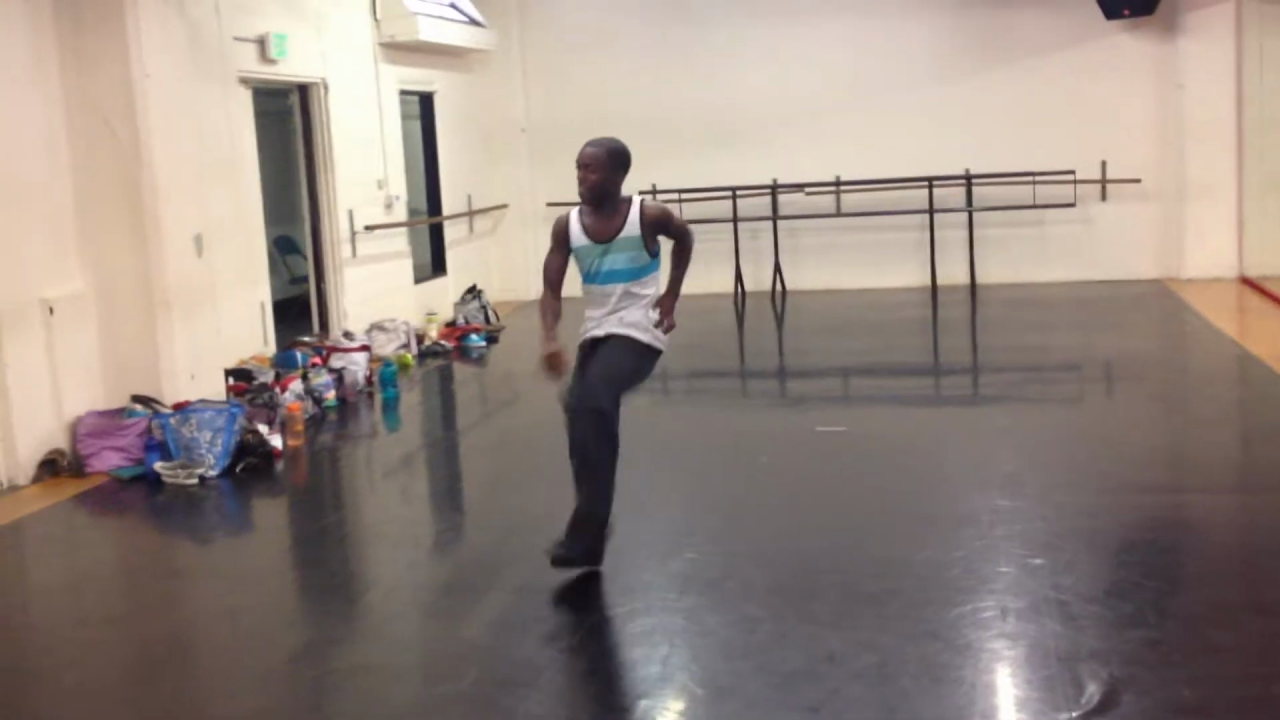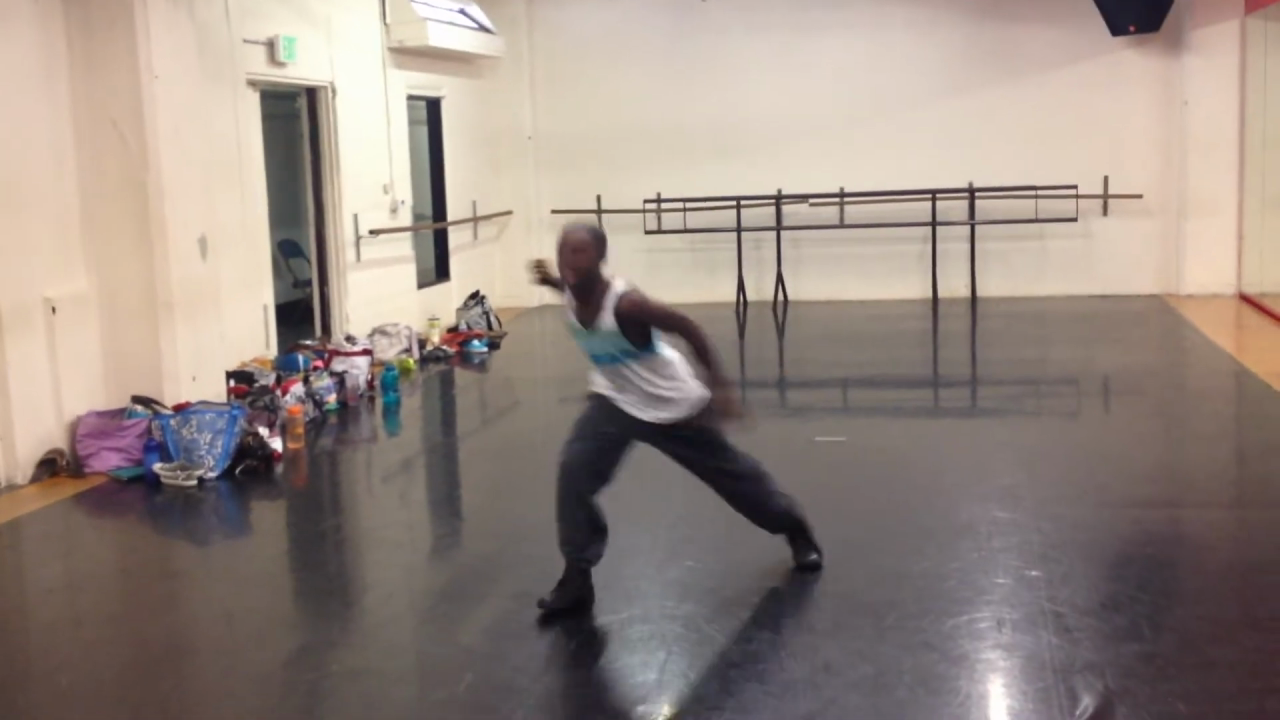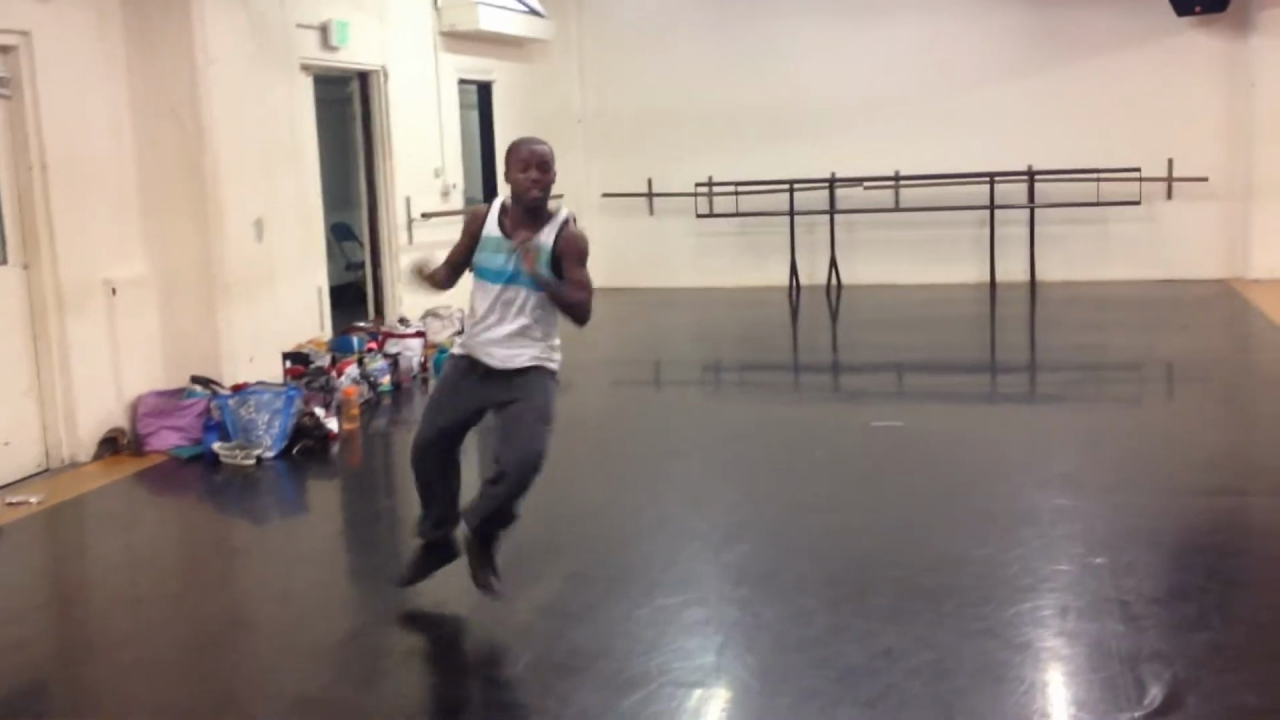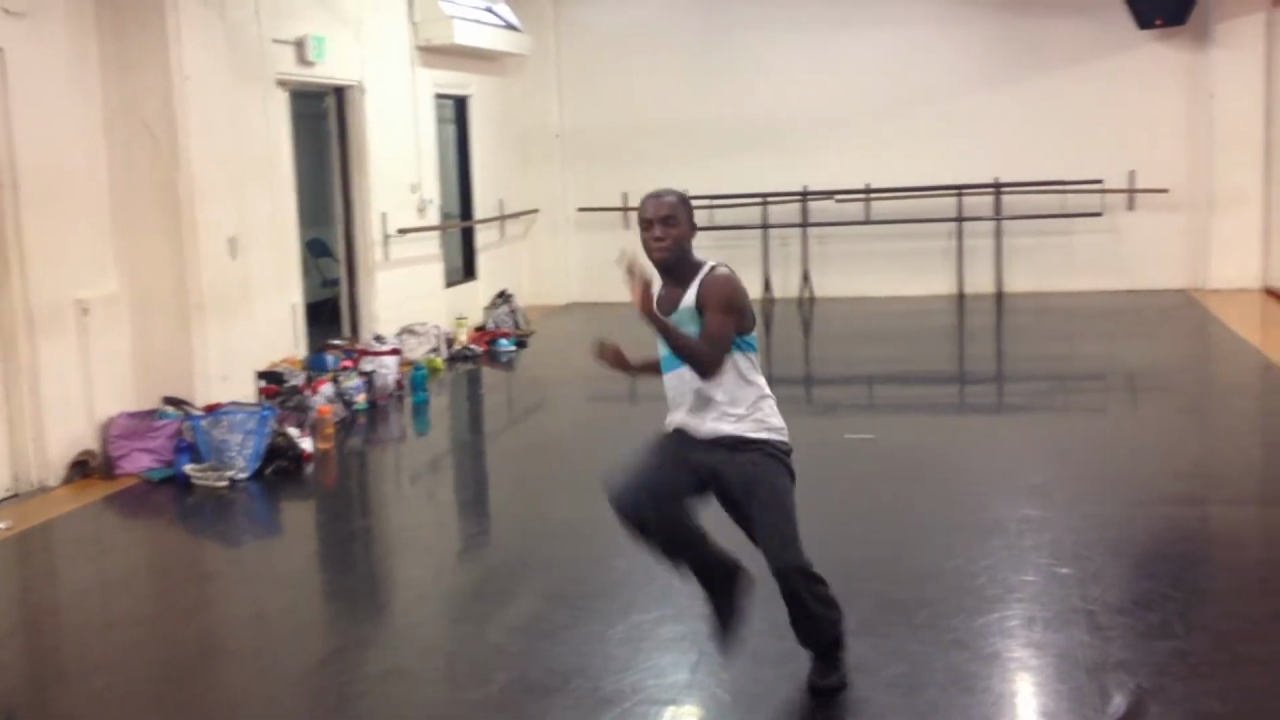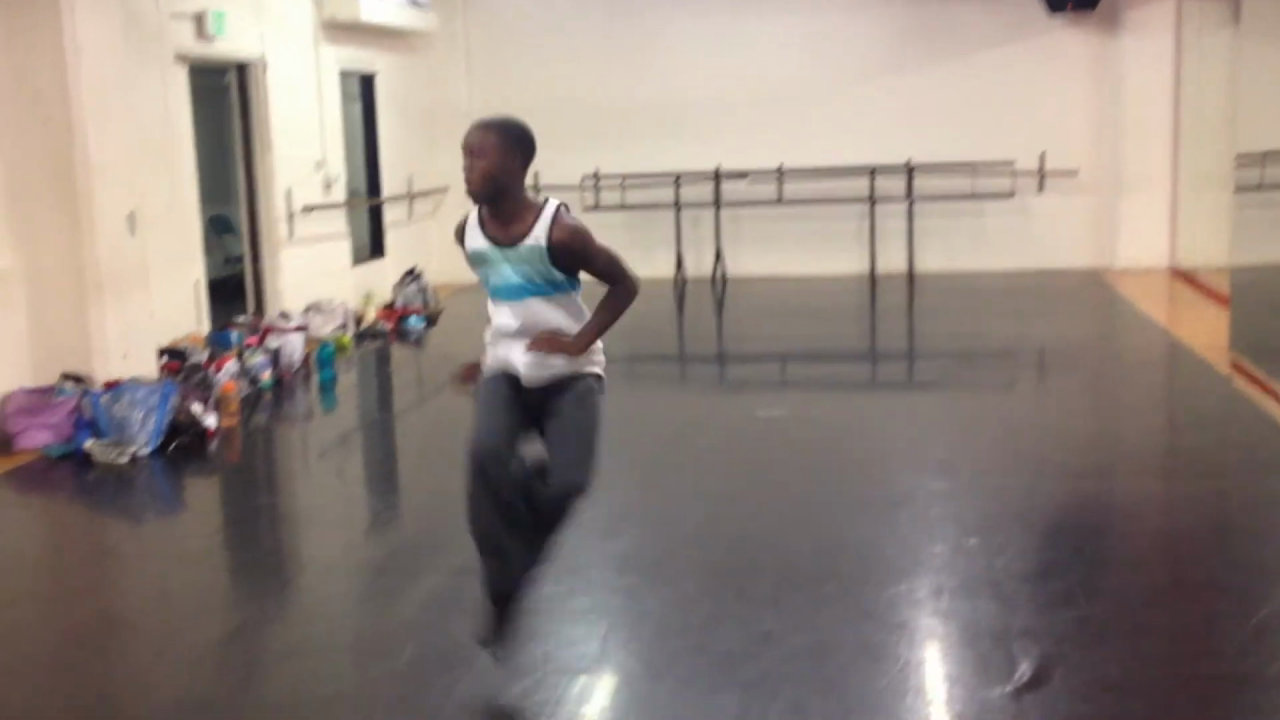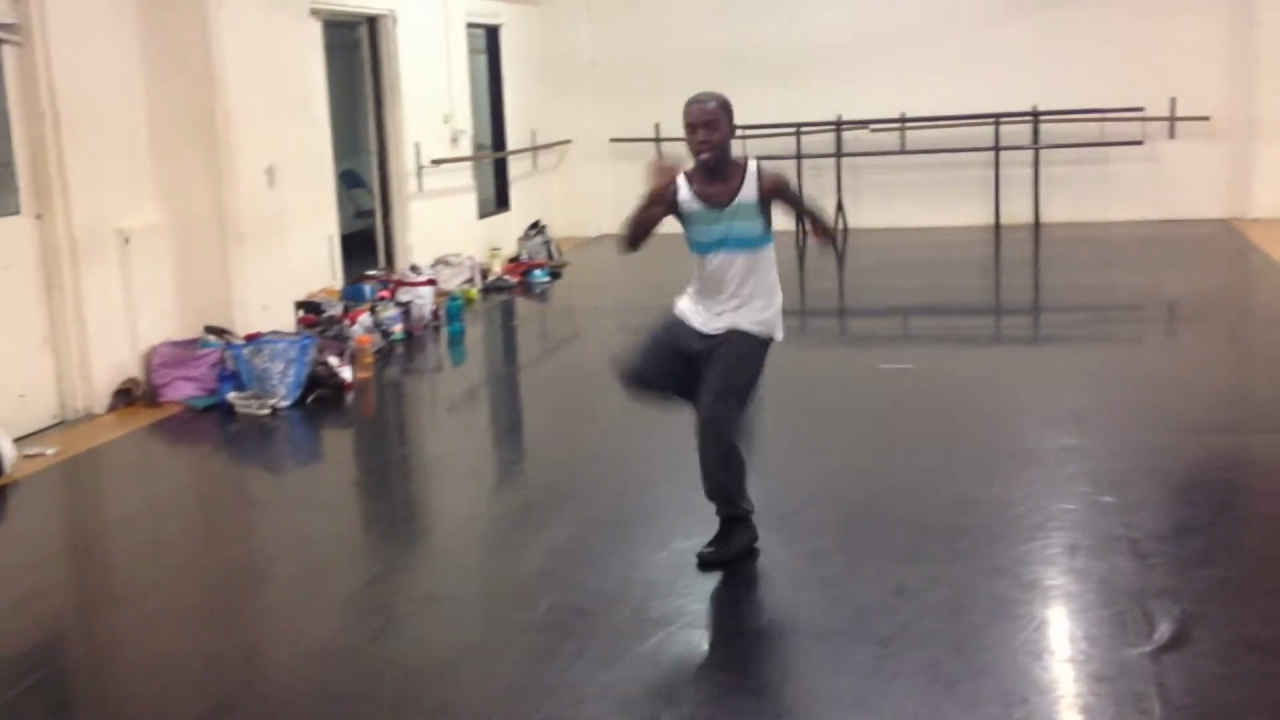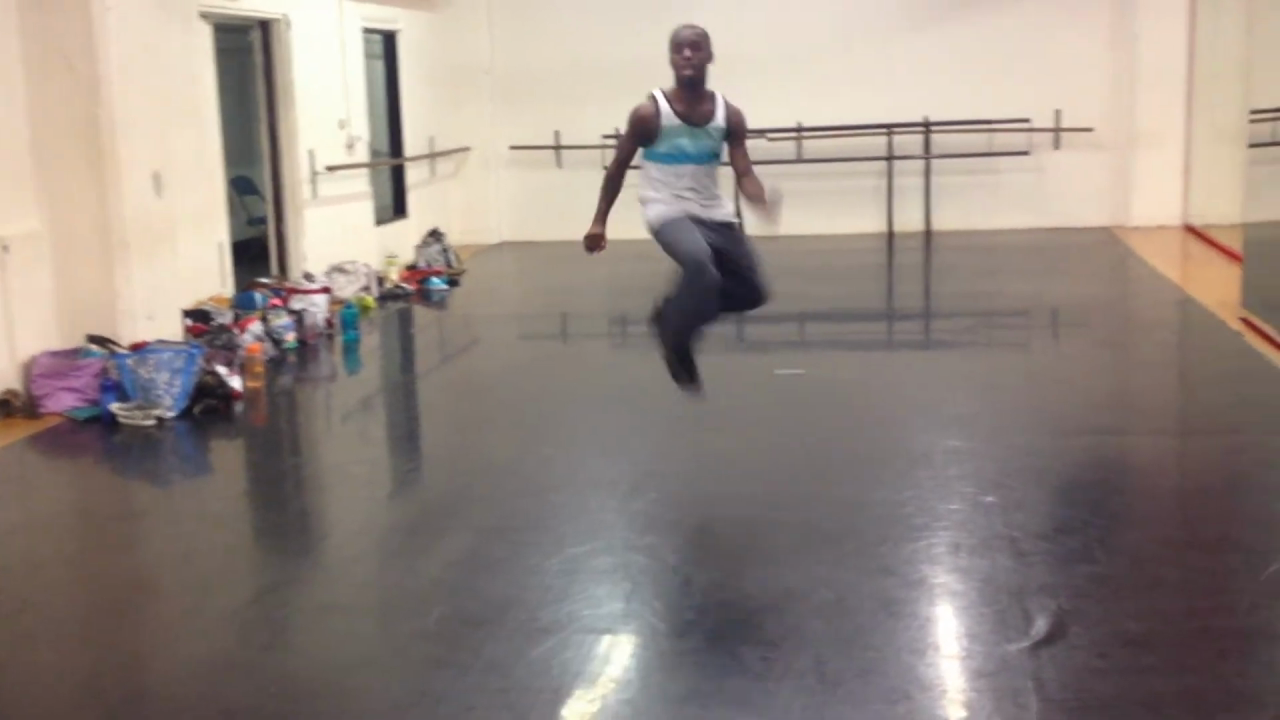
dt=0.7s
person 1, frame 1
left shoulder: (648, 215)
right shoulder: (567, 226)
left elbow: (684, 239)
right elbow: (551, 288)
left wrist: (671, 294)
right wrist: (549, 339)
left hip: (637, 334)
right hip: (596, 333)
left knee: (590, 405)
right knee: (584, 421)
left ankle: (587, 535)
right ankle: (591, 528)
person 1, frame 2
left shoulder: (627, 302)
right shoulder: (579, 297)
left elbow: (692, 331)
left wrist: (721, 389)
right wrist: (551, 279)
left hip: (672, 403)
right hip: (614, 400)
left knee: (731, 472)
right knee: (573, 475)
left ankle: (796, 532)
right ankle: (576, 580)
person 1, frame 3
left shoulder: (567, 234)
right shoulder: (481, 218)
left elbow: (582, 312)
right elbow: (449, 277)
left wrist: (542, 277)
right wrist: (429, 275)
left hip: (531, 365)
right hip: (473, 354)
left knee: (523, 459)
right knee: (430, 443)
left ankle: (481, 535)
right ankle: (437, 540)
person 1, frame 4
left shoulder: (721, 285)
right shoulder: (659, 296)
left elbow: (709, 362)
left wrist: (651, 317)
right wrist: (631, 364)
left hip: (749, 437)
right hip: (693, 433)
left knee: (785, 561)
right knee: (632, 501)
left ankle: (827, 650)
right ankle: (719, 575)
person 1, frame 5
left shoulder: (561, 229)
right shoulder: (467, 230)
left elbow: (625, 285)
left wrist: (582, 339)
right wrist: (488, 355)
left hip: (570, 372)
right hip: (506, 371)
left knee: (563, 480)
right knee: (486, 456)
left ankle: (520, 561)
right ankle: (503, 589)
person 1, frame 6
left shoulder: (763, 181)
right shoulder: (673, 187)
left elbow: (801, 209)
right elbow: (629, 245)
left wrist: (824, 230)
right wrist: (660, 194)
left hip: (747, 320)
right hip: (695, 312)
left knee: (715, 423)
right knee: (639, 375)
left ankle: (736, 527)
right ankle: (721, 428)
person 1, frame 7
left shoulder: (729, 115)
right shoulder: (649, 112)
left elbow: (742, 167)
right elbow: (618, 167)
left wrist: (755, 191)
right wrist: (599, 221)
left hip: (713, 213)
right hip: (668, 213)
left knee: (749, 293)
right knee: (699, 270)
left ankle: (671, 315)
right ankle: (676, 338)
